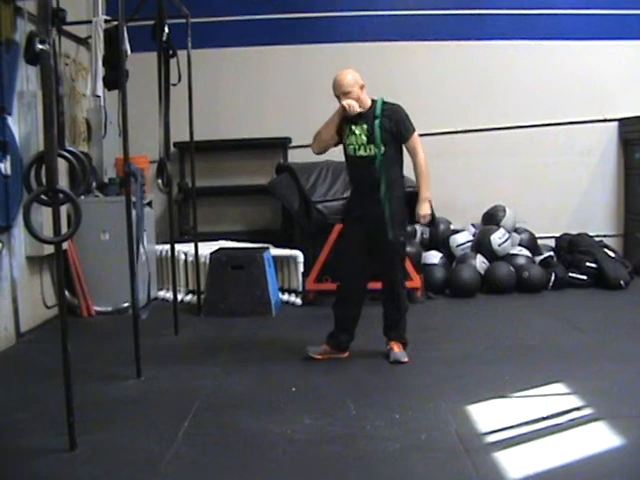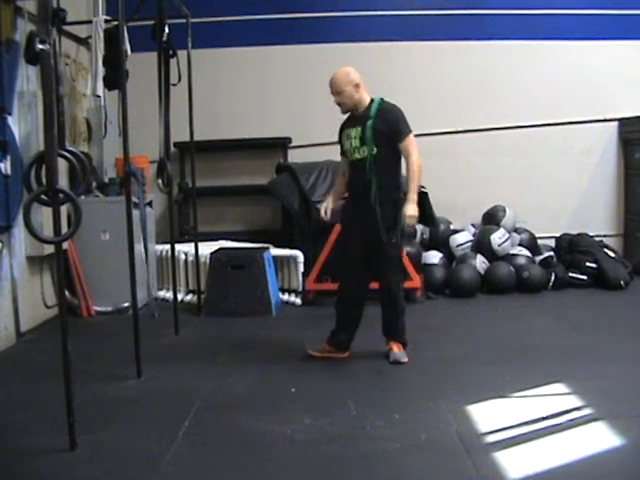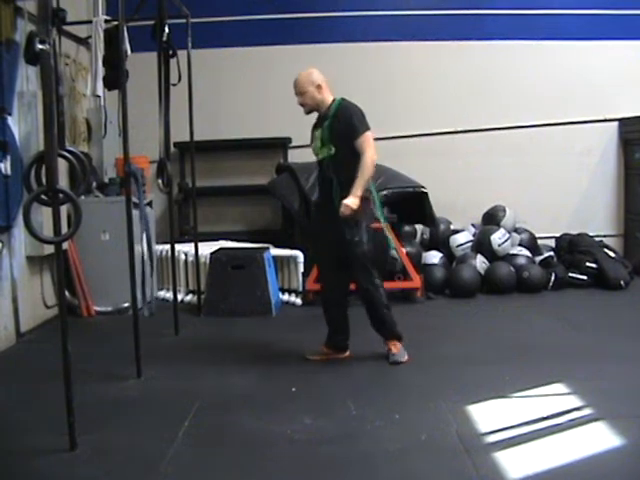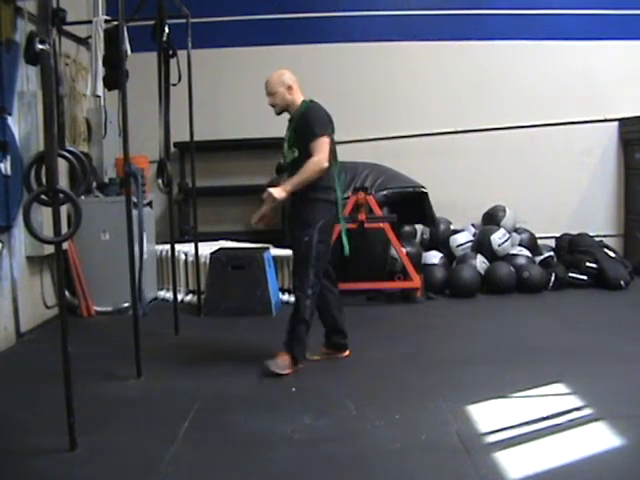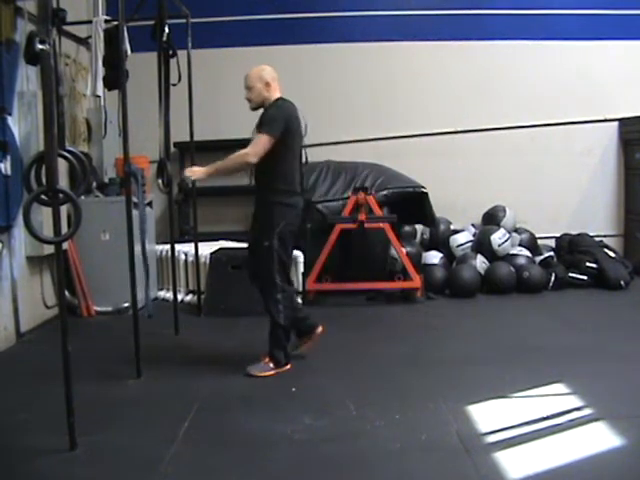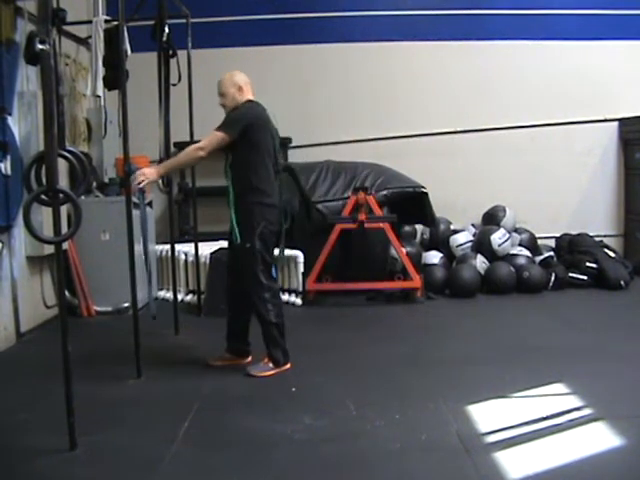
dt=0.4s
person 1, frame 1
left shoulder: (391, 113)
right shoulder: (345, 121)
left elbow: (417, 154)
right elbow: (317, 147)
left wrist: (424, 198)
right wrist: (338, 113)
left hip: (389, 208)
right hip: (357, 209)
left knee: (393, 276)
right knee: (350, 277)
left ankle: (396, 340)
right ankle: (338, 342)
person 1, frame 2
left shoulder: (388, 114)
right shoulder: (347, 126)
left elbow: (413, 157)
left wrist: (411, 201)
right wrist: (333, 197)
left hip: (386, 211)
right hip: (355, 210)
left knee: (390, 277)
right knee: (349, 278)
left ankle: (396, 341)
right ankle: (339, 342)
person 1, frame 3
left shoulder: (347, 112)
right shoulder: (318, 125)
left elbow: (369, 154)
left wrist: (355, 196)
left hip: (351, 208)
right hip: (326, 209)
left knee: (363, 273)
right knee: (328, 278)
left ankle: (393, 339)
right ankle: (337, 343)
person 1, frame 4
left shoulder: (313, 114)
right shoulder: (296, 121)
left elbow: (321, 161)
left wrist: (284, 189)
right wrist: (270, 205)
left hip: (318, 207)
right hip: (304, 207)
left knee: (306, 279)
right knee: (320, 276)
left ankle: (292, 353)
right ankle: (337, 343)
person 1, frame 5
left shoulder: (277, 112)
right shoulder: (281, 113)
left elbow: (251, 156)
left wrist: (208, 171)
left hip: (279, 209)
right hip: (275, 206)
left knee: (273, 280)
right knee: (264, 274)
left ankle: (279, 357)
right ankle: (305, 327)
person 1, frame 6
left shoulder: (246, 113)
right shoulder: (257, 119)
left elbow: (201, 150)
left wrist: (158, 171)
left hip: (258, 213)
right hip: (251, 211)
left knee: (260, 282)
right knee: (238, 282)
left ankle: (278, 357)
right ankle: (238, 349)
